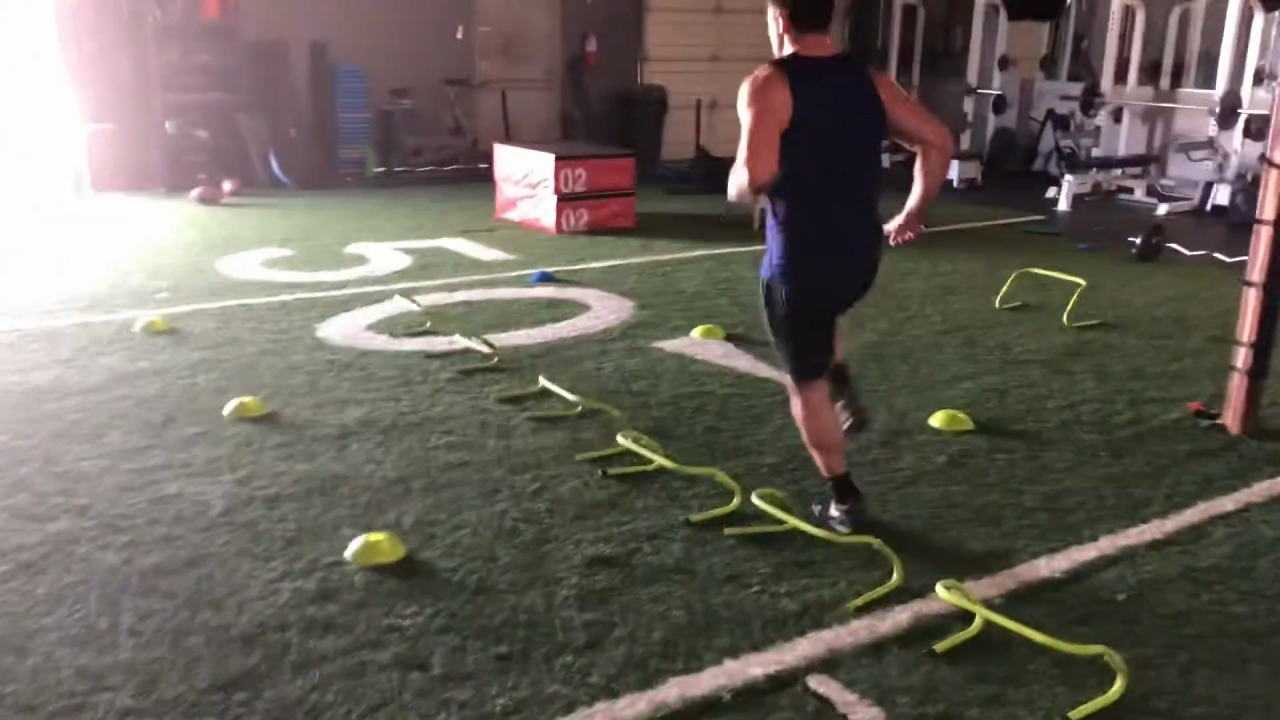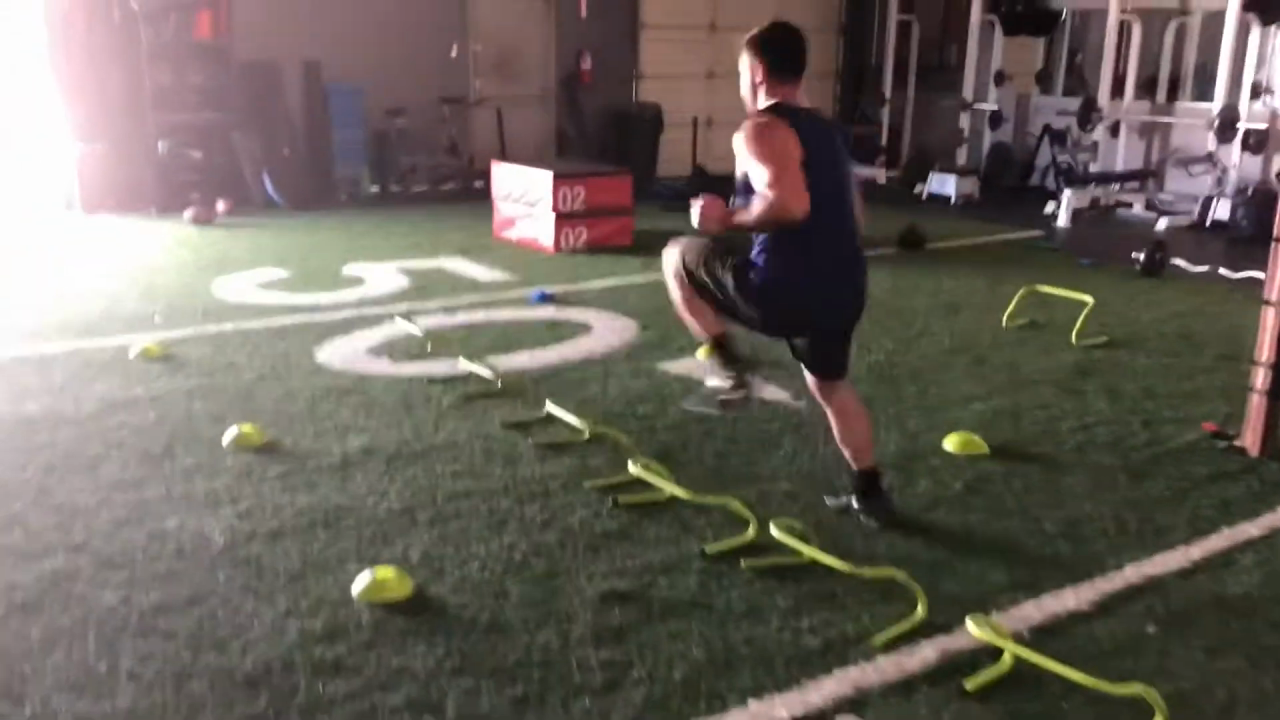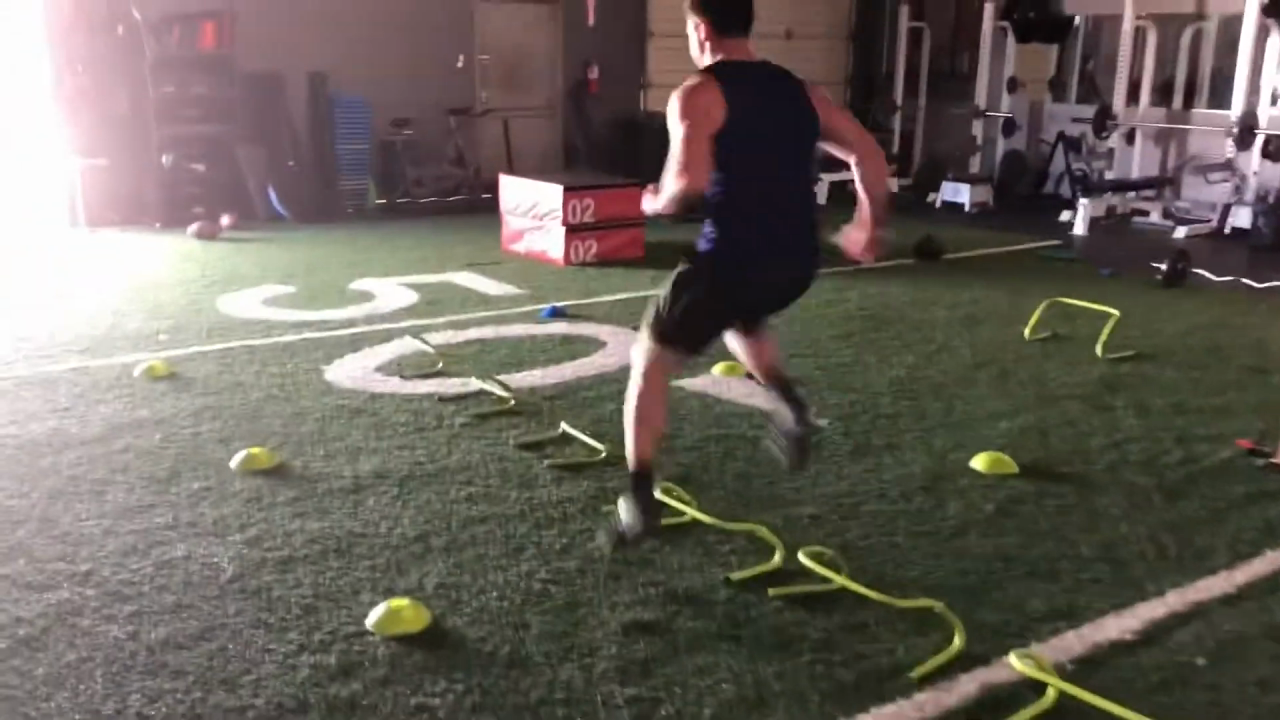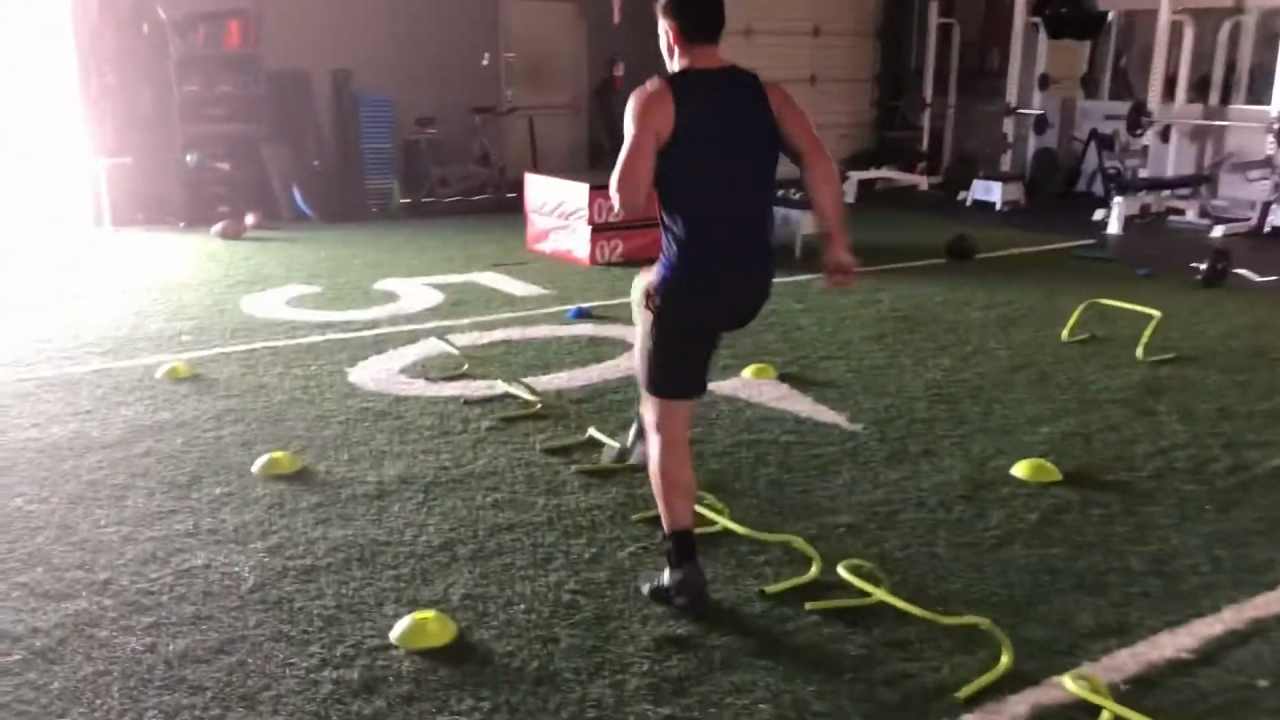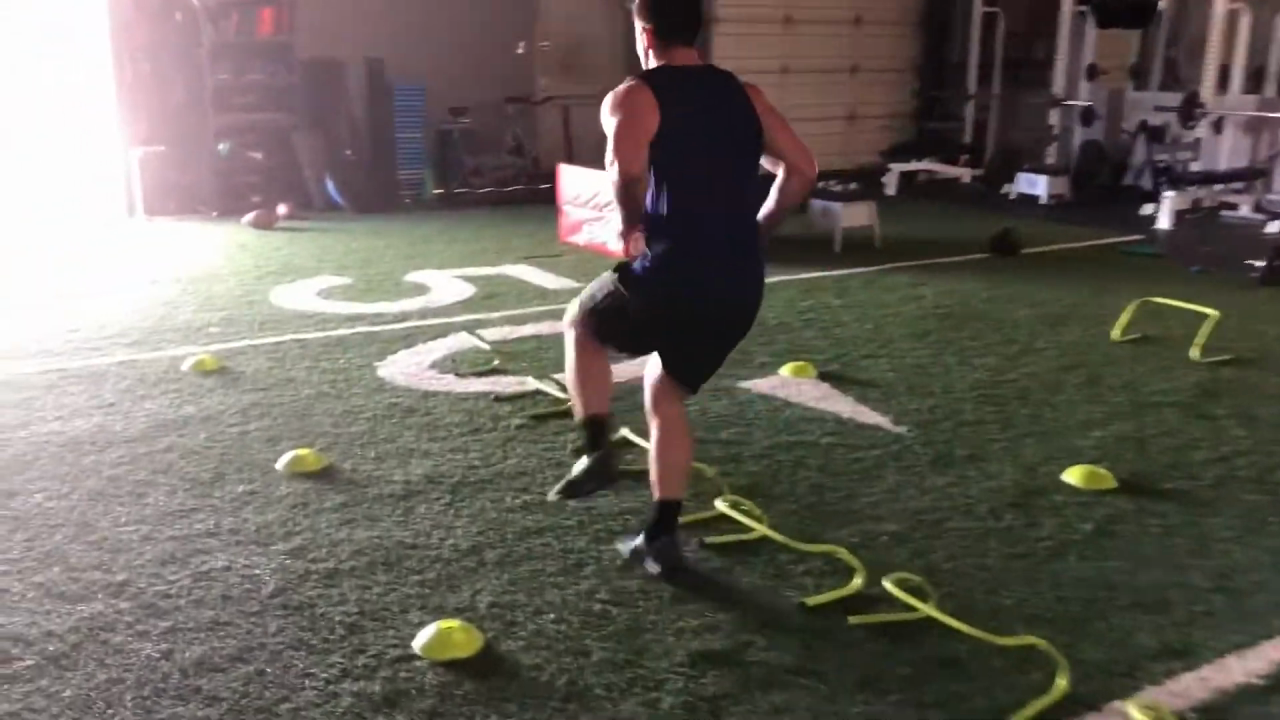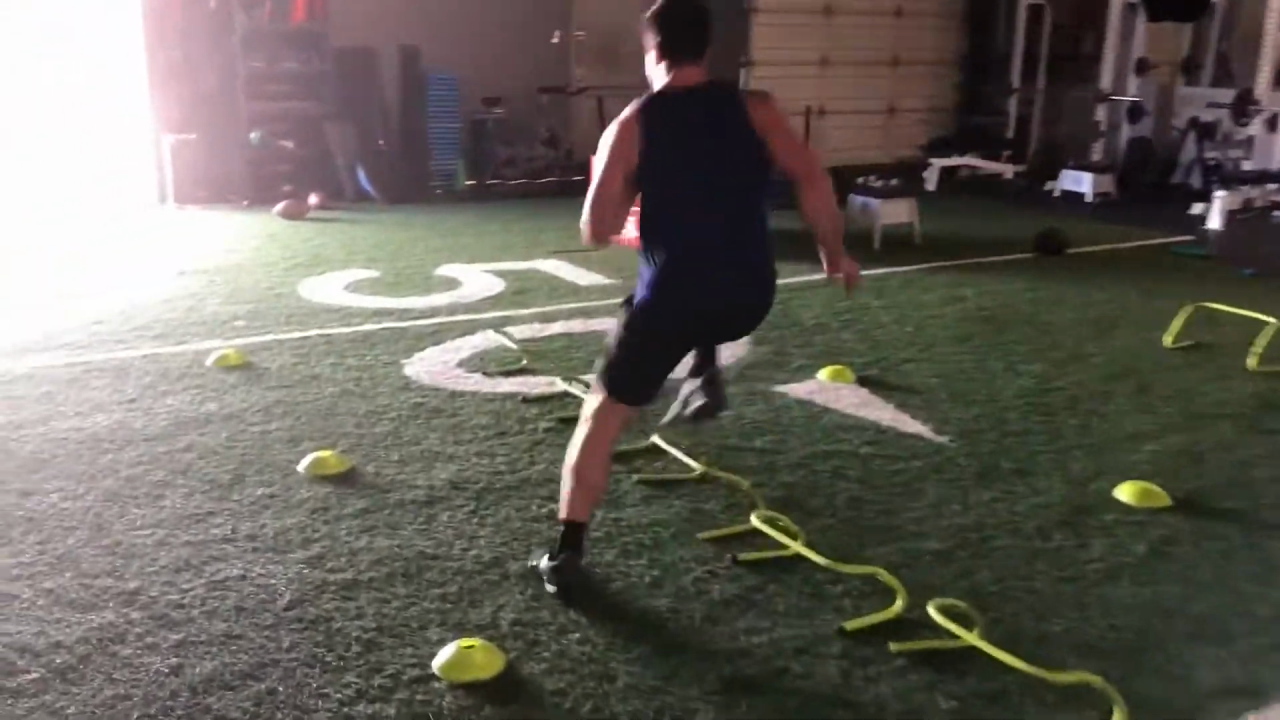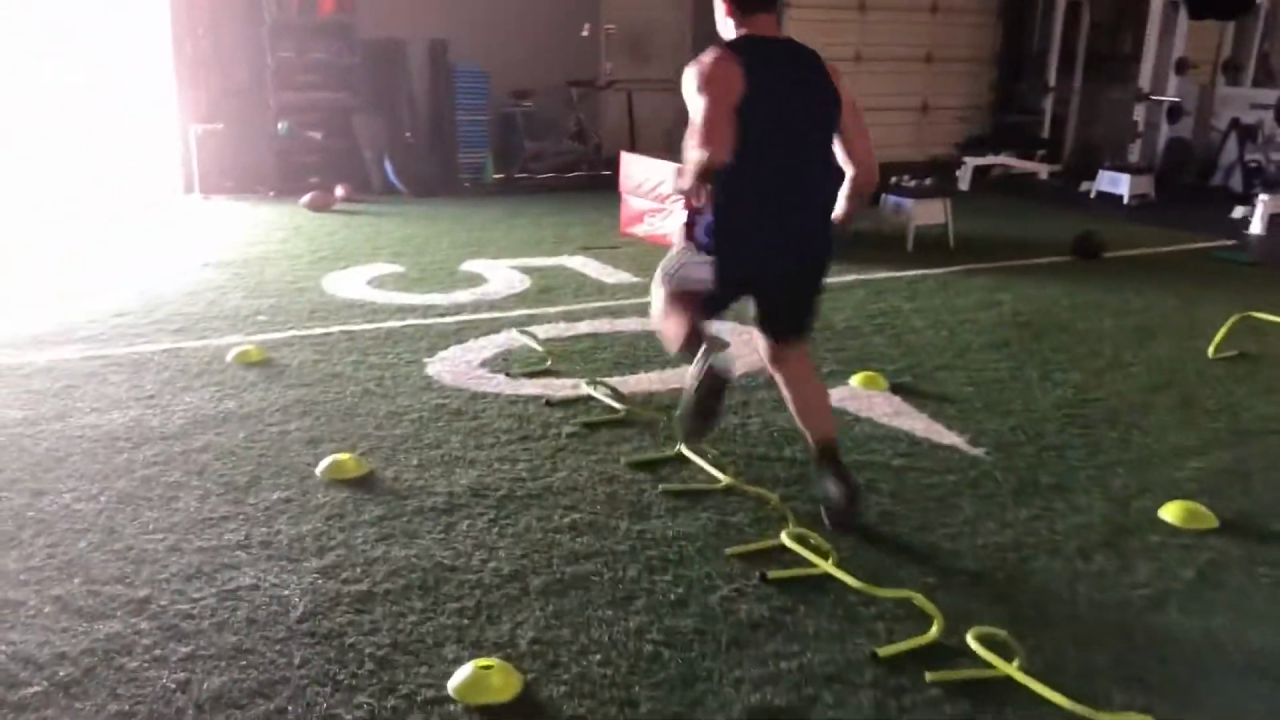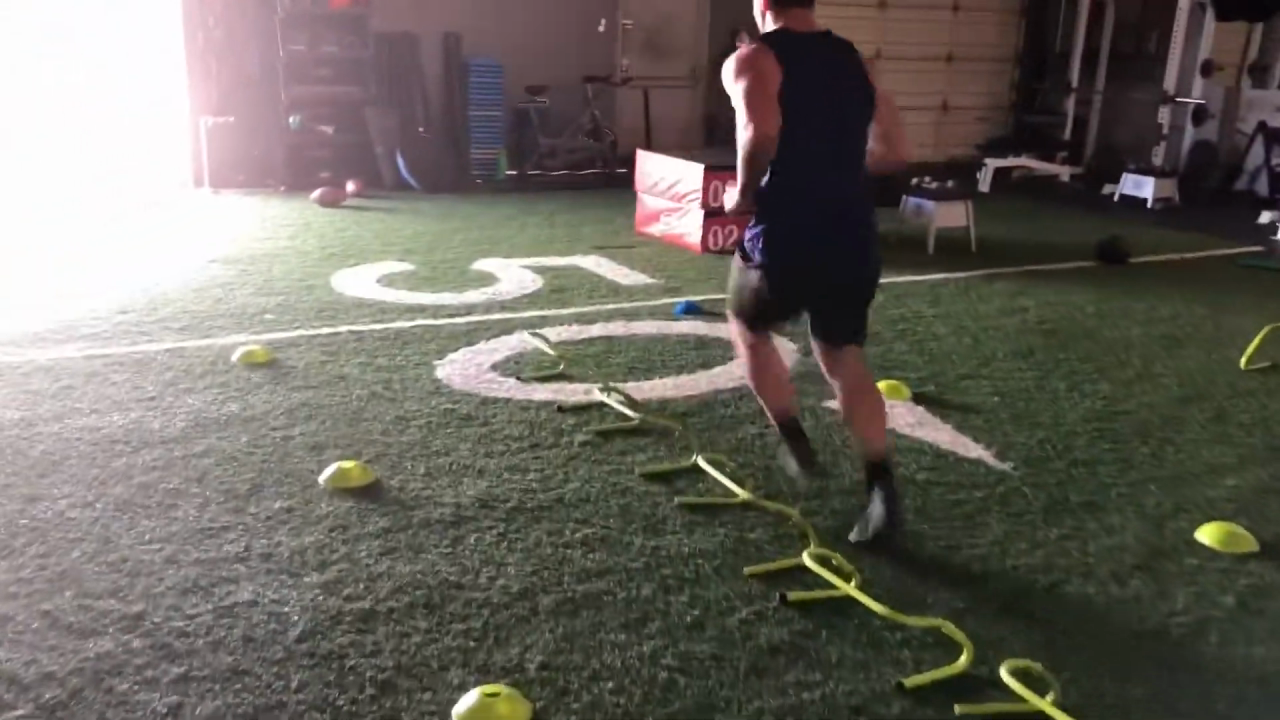
dt=0.2s
person 1, frame 1
left shoulder: (768, 86)
right shoulder: (871, 83)
left elbow: (753, 179)
right elbow: (937, 141)
left wrist: (740, 188)
right wrist: (912, 212)
left hip: (801, 261)
right hip: (860, 260)
left knee: (805, 386)
right knee: (813, 315)
left ankle: (844, 500)
right ankle: (843, 390)
person 1, frame 2
left shoulder: (761, 131)
right shoulder: (828, 133)
left elbow: (790, 202)
left wrist: (729, 214)
left hip: (783, 291)
right hip: (845, 292)
left knee: (681, 258)
right knee: (832, 386)
left ankle: (729, 363)
right ankle: (868, 491)
person 1, frame 3
left shoulder: (697, 94)
right shoulder: (797, 89)
left elbow: (690, 181)
right elbow: (867, 154)
left wrist: (661, 201)
right wrist: (868, 222)
left hip: (736, 262)
right hip: (794, 262)
left knee: (652, 361)
right knee: (742, 324)
left ankle: (638, 504)
right ankle: (792, 408)
person 1, frame 4
left shoulder: (656, 99)
right shoulder: (767, 95)
left elbow: (627, 198)
right elbow: (822, 169)
left wrist: (646, 199)
right wrist: (837, 248)
left hip: (693, 280)
right hip: (753, 280)
left knee: (666, 421)
right knee: (648, 293)
left ankle: (682, 571)
right ankle: (657, 427)
person 1, frame 5
left shoulder: (632, 99)
right shoulder: (744, 95)
left elbow: (629, 174)
right elbow: (801, 170)
left wrist: (635, 229)
left hip: (673, 279)
right hip: (741, 289)
left knee: (584, 324)
right knee: (665, 395)
left ankle: (597, 454)
right ankle: (662, 535)
person 1, frame 6
left shoulder: (631, 126)
right shoulder: (754, 110)
left elbow: (598, 231)
right elbow: (811, 179)
right wrist: (836, 254)
left hip: (668, 296)
right hip: (748, 293)
left knee: (602, 420)
left ankle: (566, 554)
right ankle: (706, 379)
person 1, frame 7
left shoulder: (714, 66)
right shoulder: (821, 72)
left elbow: (710, 151)
right elbow: (863, 166)
left wrist: (694, 192)
right wrist: (833, 220)
left hip: (733, 245)
right hip: (804, 247)
left knee: (670, 300)
right knee: (789, 357)
left ankle: (703, 369)
right ankle: (835, 478)
person 1, frame 8
left shoulder: (753, 61)
right shoulder: (853, 62)
left elbow: (761, 130)
right elbow: (890, 154)
left wrist: (745, 189)
left hip: (785, 246)
right hip: (853, 246)
left knee: (747, 325)
right knee: (846, 365)
left ankle: (796, 441)
right ankle: (882, 489)
